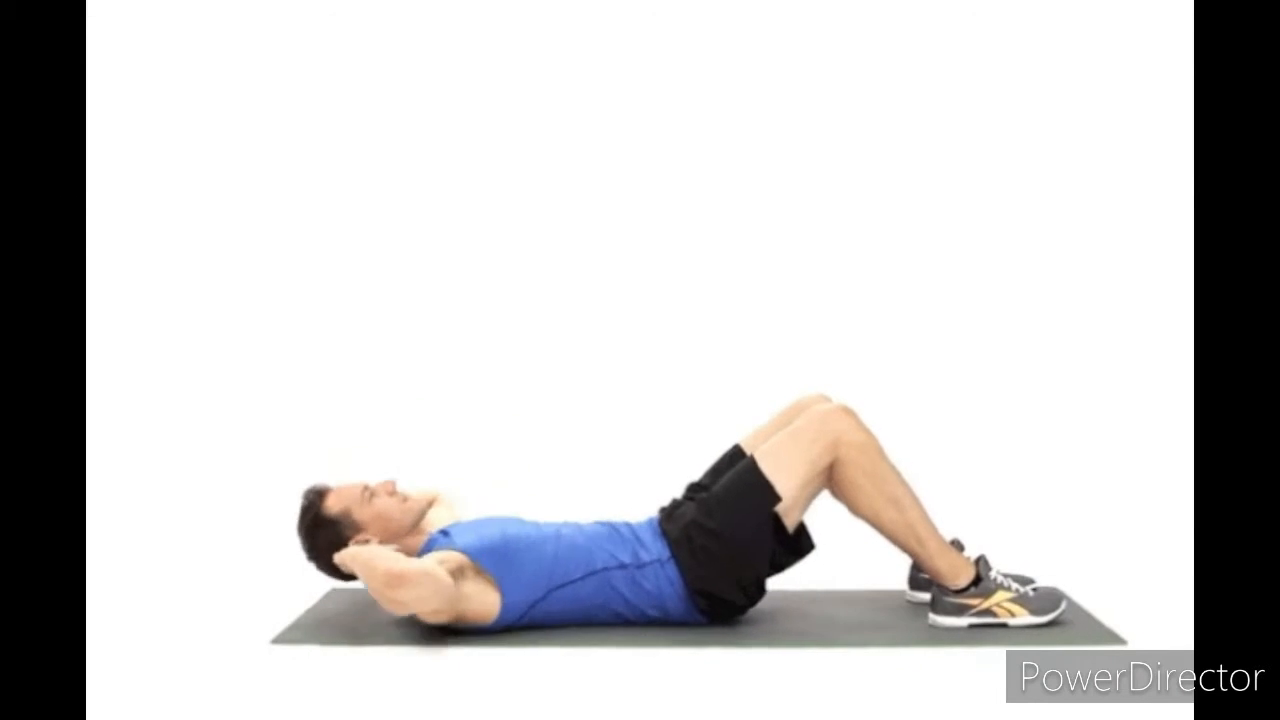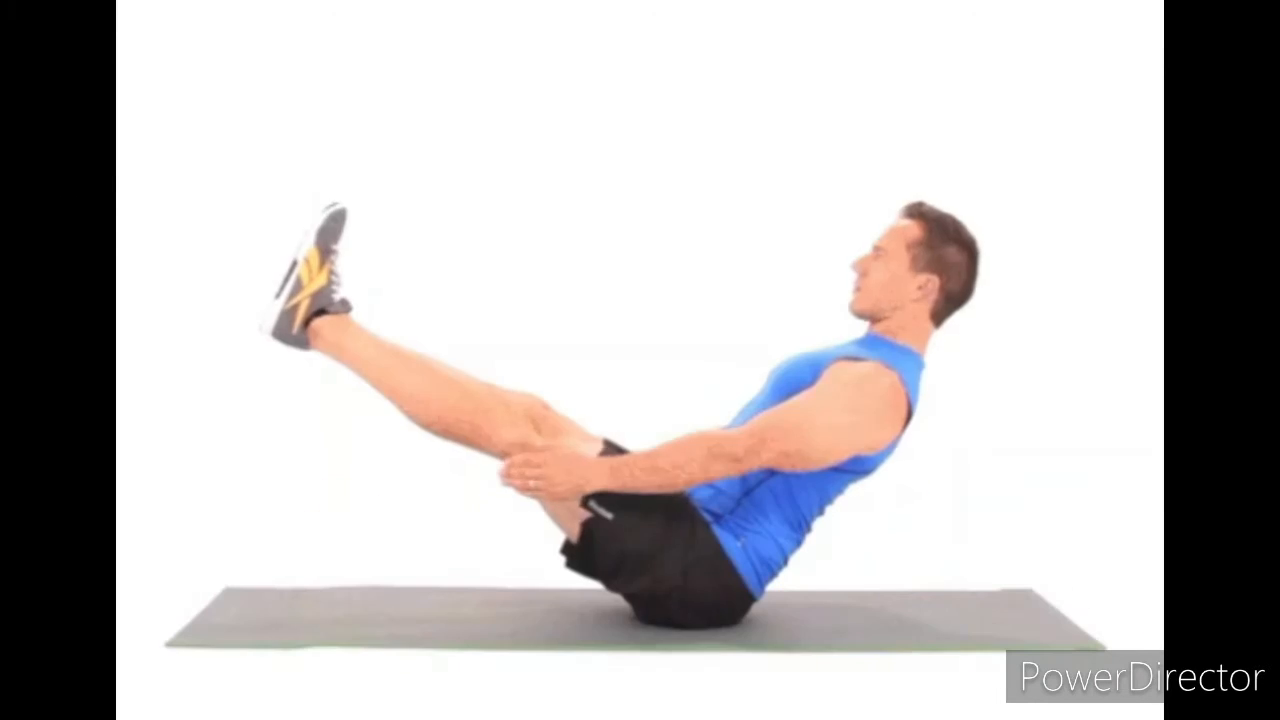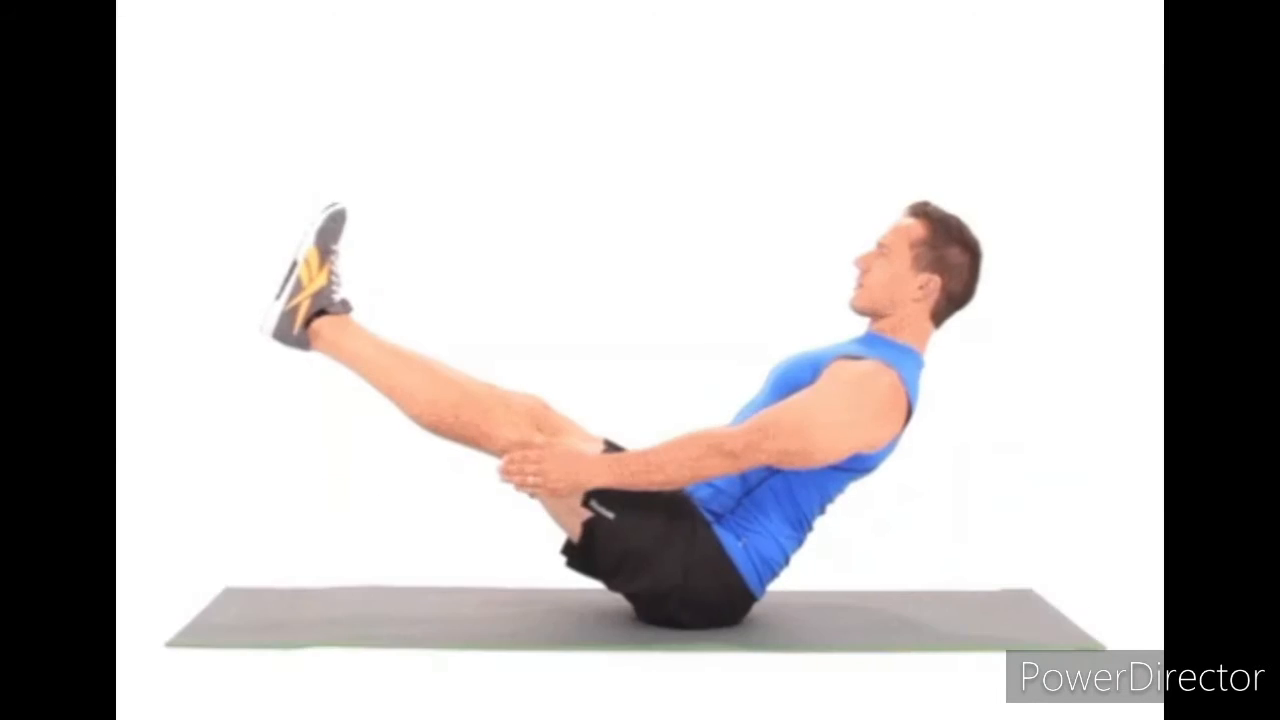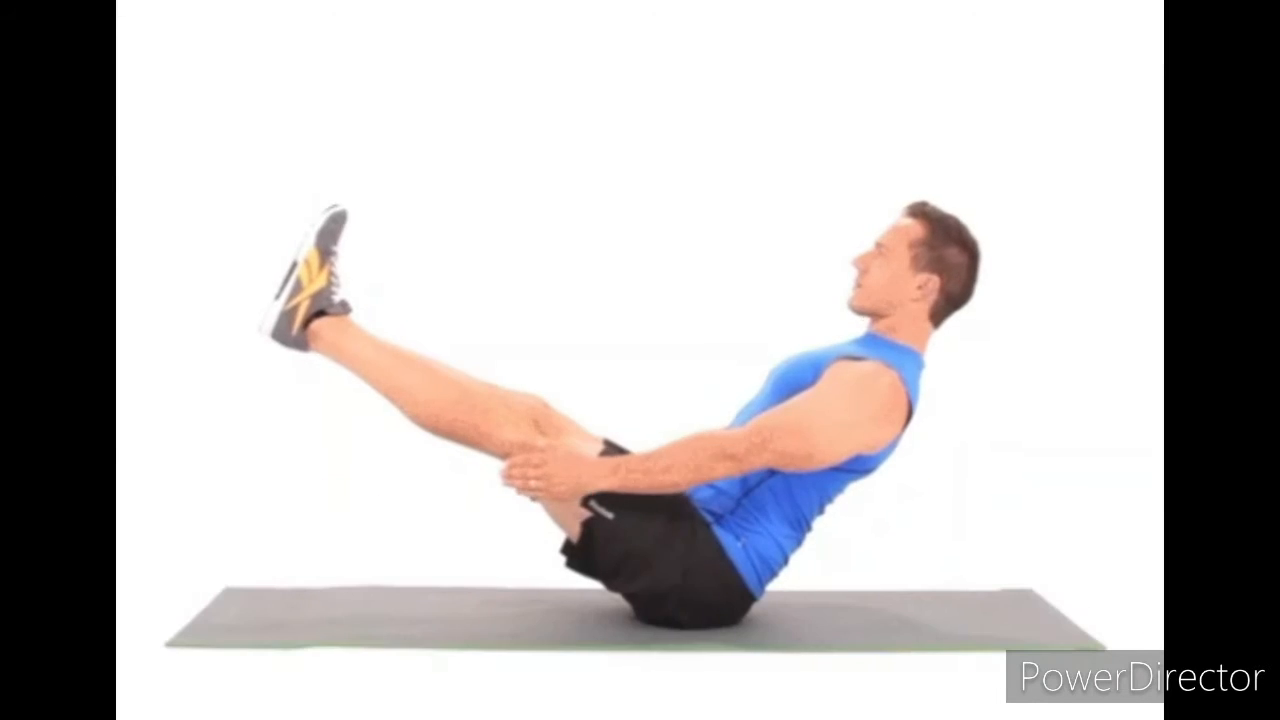
dt=0.2s
person 1, frame 1
left shoulder: (447, 541)
right shoulder: (444, 580)
left elbow: (435, 502)
right elbow: (404, 586)
right wrist: (357, 556)
left hip: (673, 541)
right hip: (695, 572)
left knee: (819, 412)
right knee: (834, 428)
left ankle: (942, 567)
right ankle: (962, 586)
person 1, frame 2
left shoulder: (871, 384)
right shoulder: (866, 363)
left elbow: (731, 454)
left wrist: (590, 476)
left hip: (701, 567)
right hip: (696, 551)
left knee: (525, 423)
left ankle: (322, 322)
person 1, frame 3
left shoulder: (873, 383)
right shoulder: (861, 363)
left elbow: (732, 452)
left wrist: (592, 471)
right wrist: (598, 468)
left hip: (702, 569)
right hip: (699, 542)
left knee: (525, 427)
right knee: (531, 422)
left ankle: (322, 322)
right ankle: (324, 322)
person 1, frame 4
left shoulder: (874, 385)
right shoulder: (862, 363)
left elbow: (736, 453)
left wrist: (594, 476)
right wrist: (597, 469)
left hip: (703, 569)
right hip: (700, 542)
left knee: (523, 427)
right knee: (532, 420)
left ankle: (321, 324)
right ankle: (324, 322)
